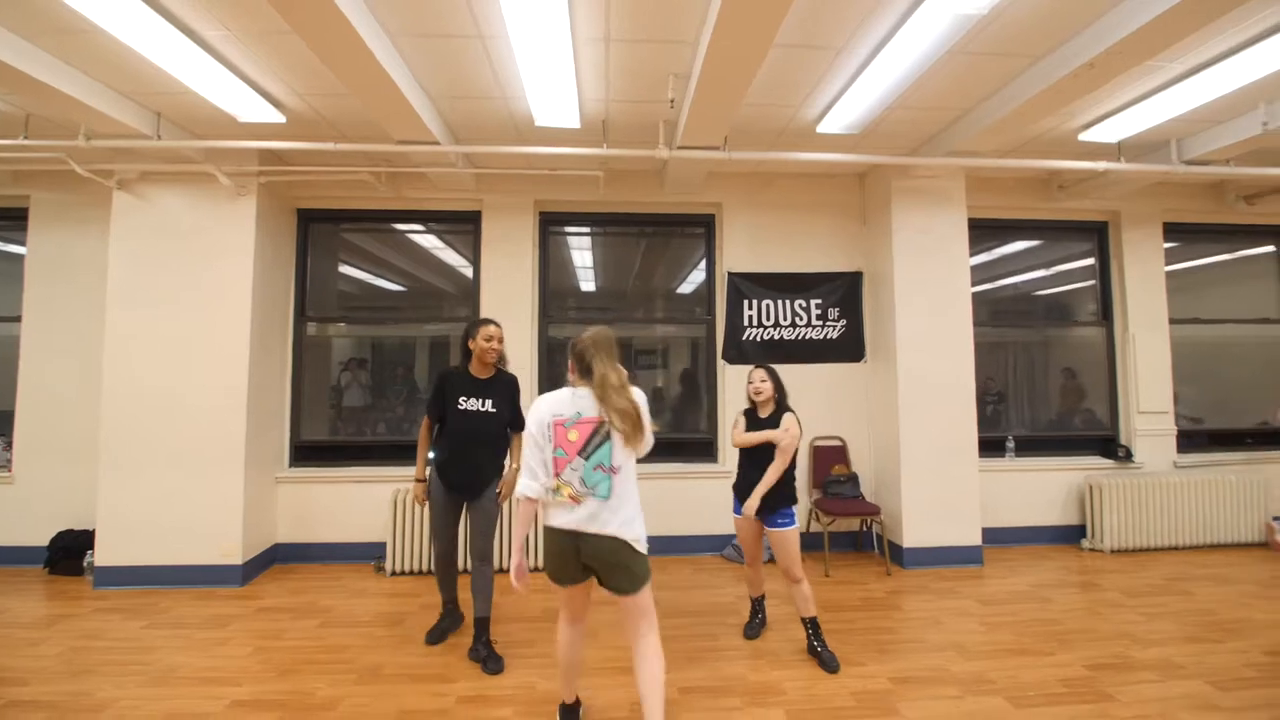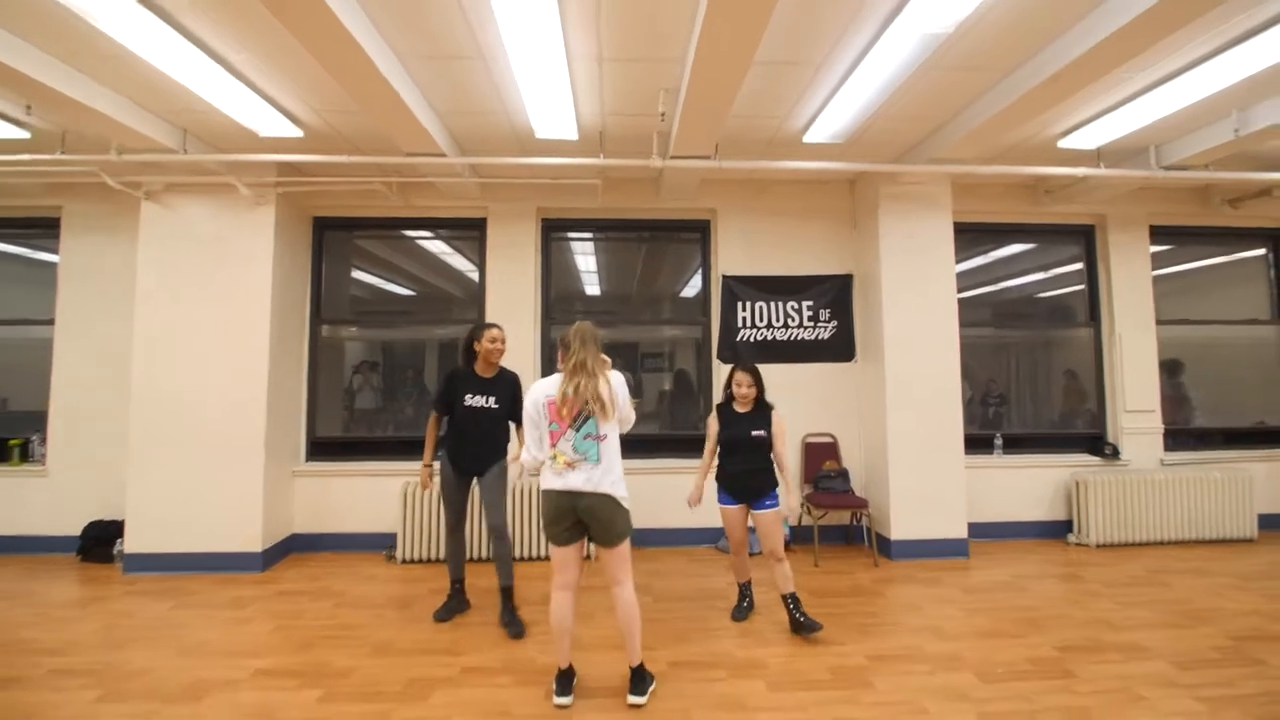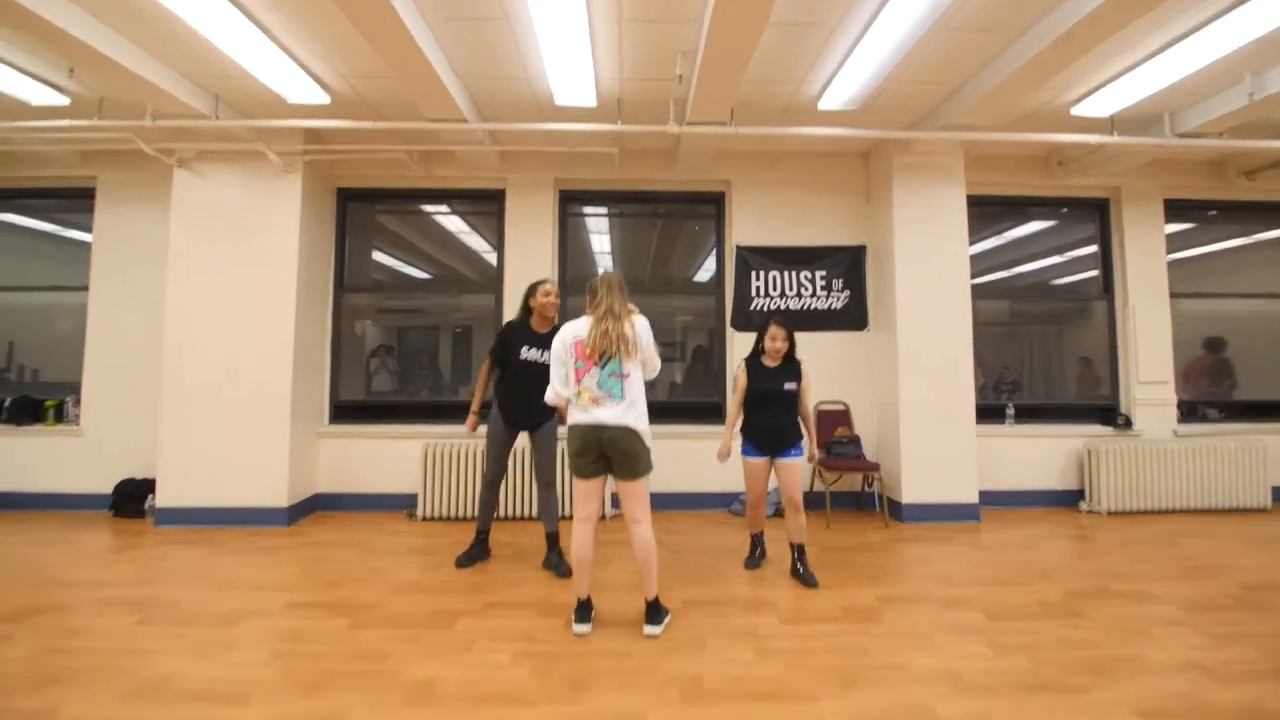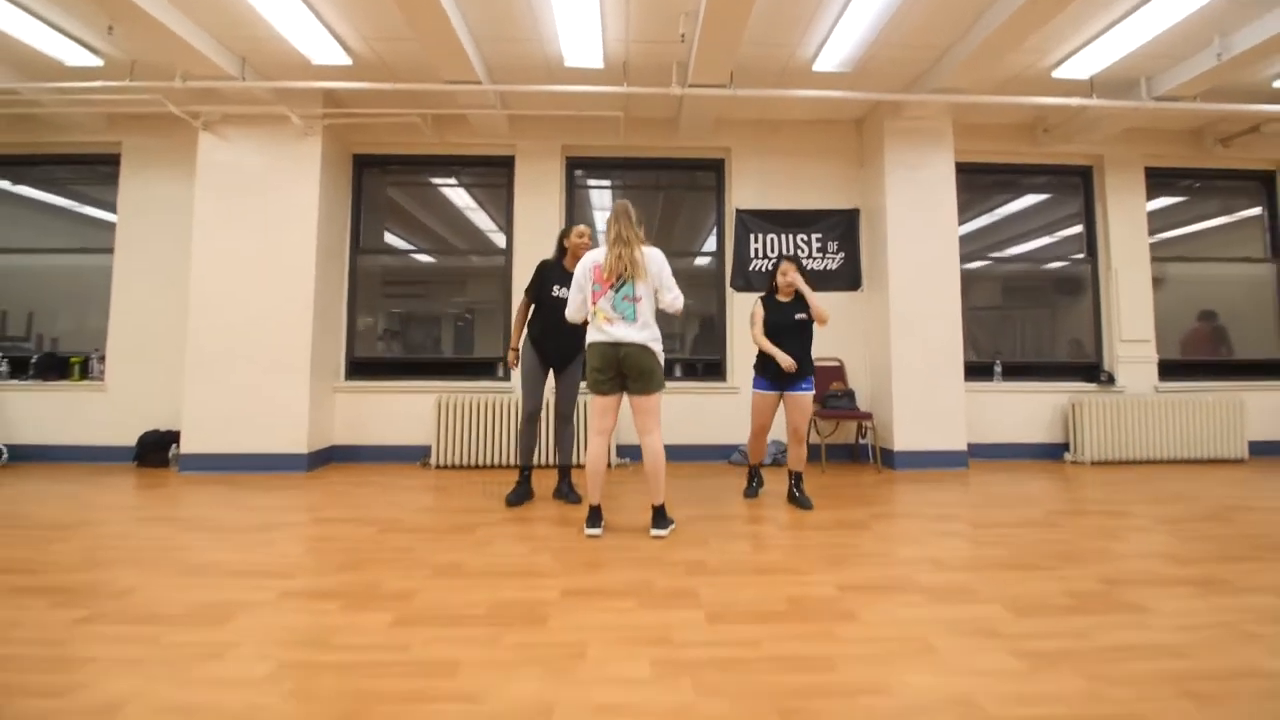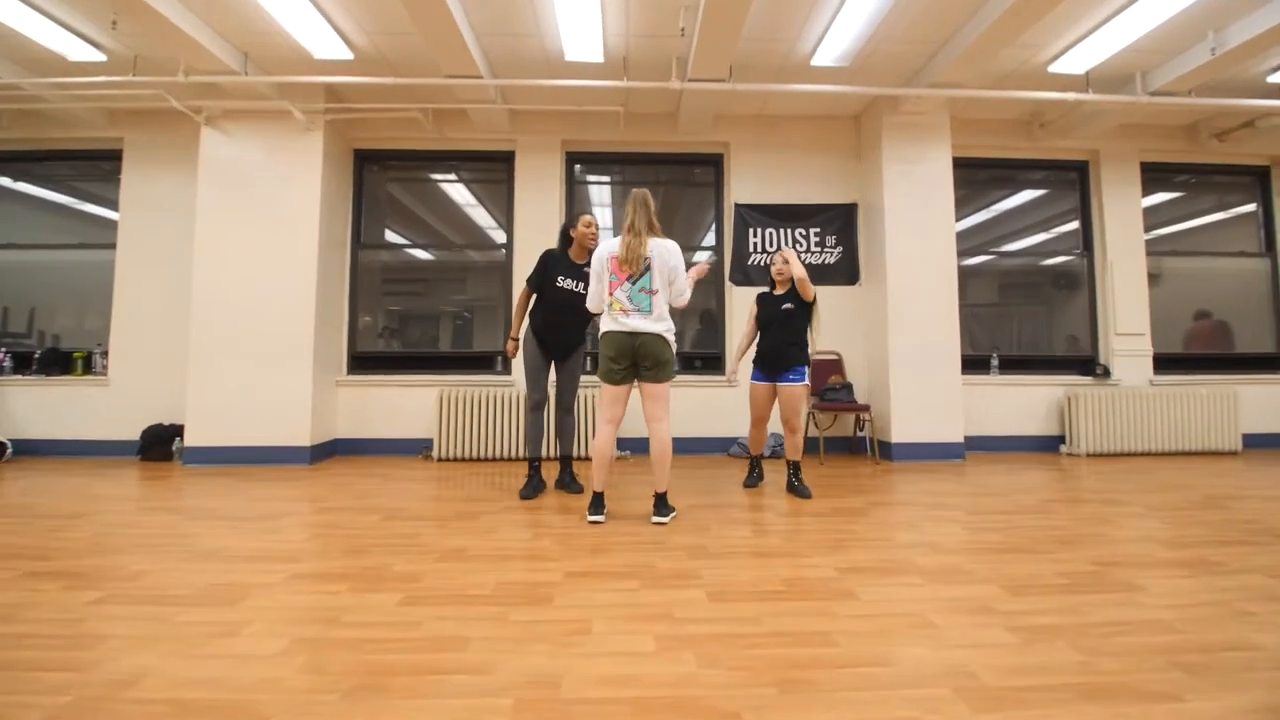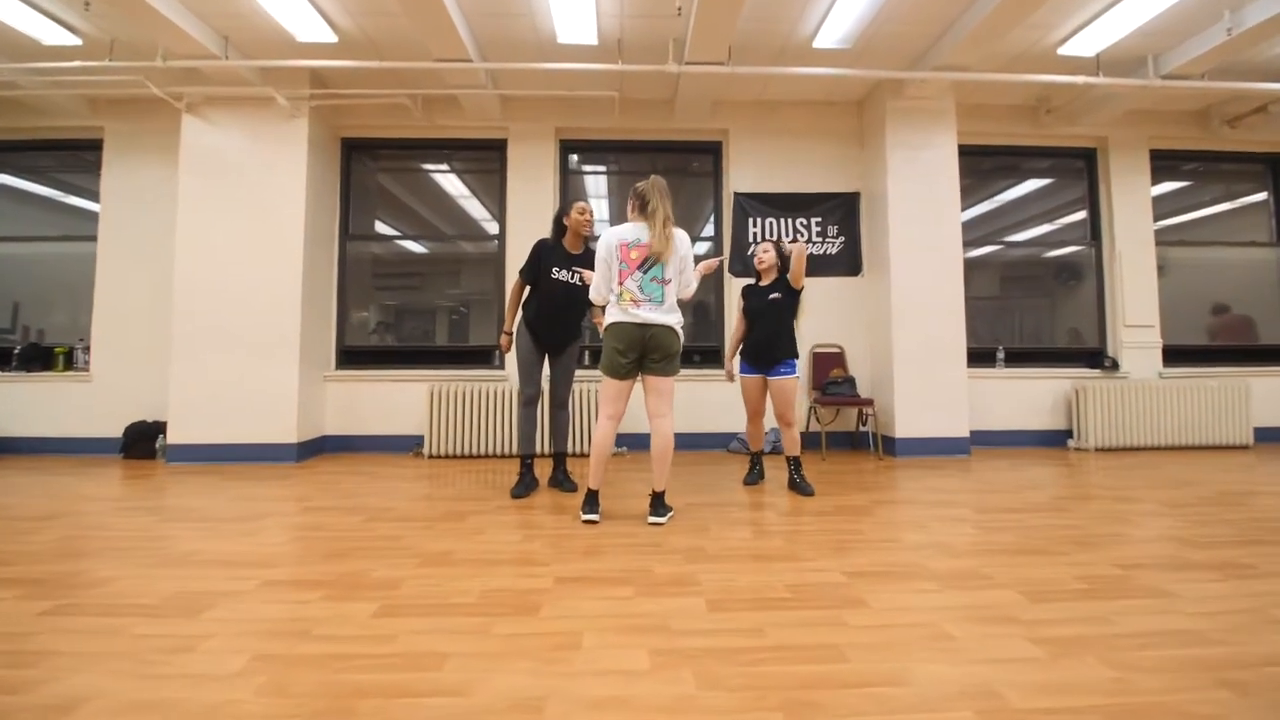
dt=0.4s
person 1, frame 1
left shoulder: (545, 406)
right shoulder: (631, 401)
left elbow: (532, 484)
left wrist: (518, 548)
left hip: (562, 533)
right hip: (617, 533)
left knee: (572, 618)
right knee: (644, 632)
person 1, frame 2
left shoulder: (539, 391)
right shoulder: (612, 382)
left elbow: (533, 457)
right elbow: (626, 423)
left hip: (558, 496)
right hip: (604, 494)
left knee: (563, 586)
right knee: (621, 583)
left ankle: (564, 679)
right ankle: (638, 677)
person 1, frame 3
left shoulder: (568, 332)
right shoulder: (637, 326)
left elbow: (557, 394)
right elbow: (652, 370)
left hip: (584, 431)
right hip: (627, 430)
left knee: (585, 519)
right knee: (639, 519)
left ankle: (582, 609)
right ankle: (653, 609)
person 1, frame 4
left shoulder: (589, 260)
right shoulder: (652, 256)
left elbow: (574, 313)
right elbow: (674, 304)
left hip: (602, 349)
right hip: (641, 349)
left knee: (600, 432)
right knee: (650, 432)
left ankle: (594, 515)
right ankle: (659, 515)
person 1, frame 5
left shoulder: (605, 250)
right shoulder: (669, 249)
left elbow: (594, 305)
right elbow: (679, 300)
right wrist: (693, 276)
left hip: (616, 339)
right hip: (655, 339)
left knee: (608, 421)
right knee: (658, 421)
left ankle: (597, 502)
right ankle: (661, 503)
person 1, frame 6
left shoulder: (611, 237)
right shoulder: (678, 239)
left elbow: (600, 296)
right elbow: (685, 292)
left wrist: (593, 280)
right wrist: (700, 270)
left hip: (622, 330)
right hip: (663, 331)
left knee: (609, 415)
right knee: (660, 416)
left ankle: (591, 500)
right ankle: (658, 502)
person 2, frame 1
left shoulder: (508, 383)
right shoulder: (449, 379)
left elbow: (516, 432)
right elbow: (428, 426)
left wrist: (513, 469)
right wrist: (420, 475)
left hip: (488, 480)
right hip: (445, 476)
left knee: (482, 555)
right knee: (444, 551)
left ankle: (482, 640)
right ankle: (450, 611)
person 2, frame 2
left shoulder: (510, 381)
right shoulder: (457, 377)
left elbow: (521, 422)
right elbow: (435, 418)
right wrist: (427, 462)
left hip: (493, 462)
right hip: (455, 461)
left knee: (498, 528)
right knee: (454, 527)
left ankle: (508, 607)
right ankle: (457, 594)
person 2, frame 3
right shoulder: (513, 330)
right elbow: (489, 368)
right wrist: (475, 410)
left hip: (544, 416)
right hip: (505, 412)
left knee: (547, 480)
right knee: (492, 477)
left ankle: (554, 551)
right ankle: (481, 542)
person 2, frame 4
right shoulder: (547, 269)
right elbow: (525, 306)
right wrist: (514, 346)
left hip: (571, 355)
right hip: (537, 349)
left knee: (565, 415)
right knee: (531, 411)
left ankle: (564, 482)
right ankle: (524, 480)
person 2, frame 5
right shoulder: (551, 259)
right elbow: (526, 294)
right wrist: (514, 336)
left hip: (572, 345)
right hip: (538, 339)
left knee: (566, 405)
right knee: (536, 402)
left ankle: (566, 472)
right ankle: (534, 474)
person 2, frame 6
left shoulder: (593, 259)
right shoulder: (544, 249)
left elbow: (596, 302)
right elbow: (519, 286)
left wrist: (602, 321)
right wrist: (507, 329)
left hip: (567, 338)
right hip: (532, 332)
left knee: (560, 400)
right knee: (529, 397)
left ankle: (559, 469)
right ankle: (527, 472)
person 3, frame 1
left shoulder: (787, 418)
right shoulder: (744, 416)
left elbow: (781, 462)
right elbow: (738, 439)
left wrist: (757, 497)
right wrist: (770, 436)
left hip: (778, 504)
right hip: (744, 498)
left knee: (793, 572)
right knee: (751, 560)
left ankle: (815, 639)
right ankle: (757, 612)
person 3, frame 2
left shoulder: (769, 414)
right shoulder: (719, 414)
left elbow: (780, 455)
right elbow: (709, 453)
left wrist: (791, 492)
right wrist: (698, 486)
left hip: (764, 491)
right hip: (730, 491)
left knee: (776, 553)
right knee: (737, 547)
left ankle: (796, 613)
right ankle: (745, 597)
person 3, frame 3
left shoulder: (797, 369)
right shoulder: (747, 367)
left elbow: (805, 408)
right elbow: (736, 404)
left wrist: (812, 441)
right wrist: (727, 439)
left hip: (790, 444)
right hip: (755, 443)
left knee: (794, 502)
right knee: (755, 501)
left ankle: (800, 561)
right ankle: (757, 546)
person 3, frame 4
left shoulder: (806, 303)
right shoulder: (763, 303)
left elbow: (823, 318)
right elbow: (757, 335)
left wrist: (804, 288)
right wrist: (779, 354)
left hip: (800, 377)
right hip: (767, 375)
left knee: (798, 434)
right knee: (758, 431)
left ankle: (796, 487)
right ankle: (754, 476)
person 3, frame 5
left shoulder: (802, 295)
right shoulder: (762, 299)
left elbow: (802, 275)
right elbow: (750, 333)
left wrist: (790, 252)
right wrist: (735, 362)
left hip: (793, 367)
right hip: (763, 367)
left knee: (792, 424)
right knee: (757, 422)
left ankle: (794, 477)
right ankle: (755, 468)
person 3, frame 6
left shoulder: (788, 284)
right shoulder: (747, 291)
left elbow: (801, 250)
right elbow: (740, 328)
left wrist: (788, 248)
right wrist: (729, 359)
left hip: (782, 360)
right hip: (751, 361)
left knee: (786, 418)
right knee: (754, 416)
left ankle: (795, 473)
right ankle: (755, 465)
